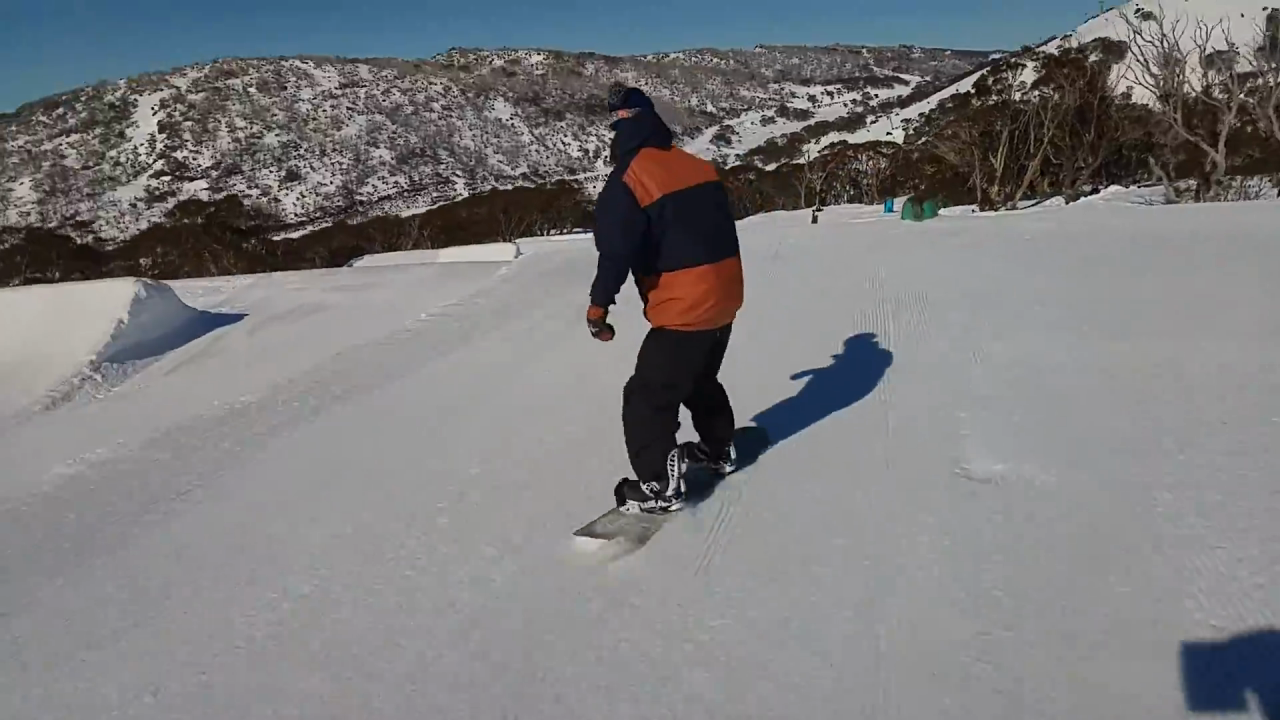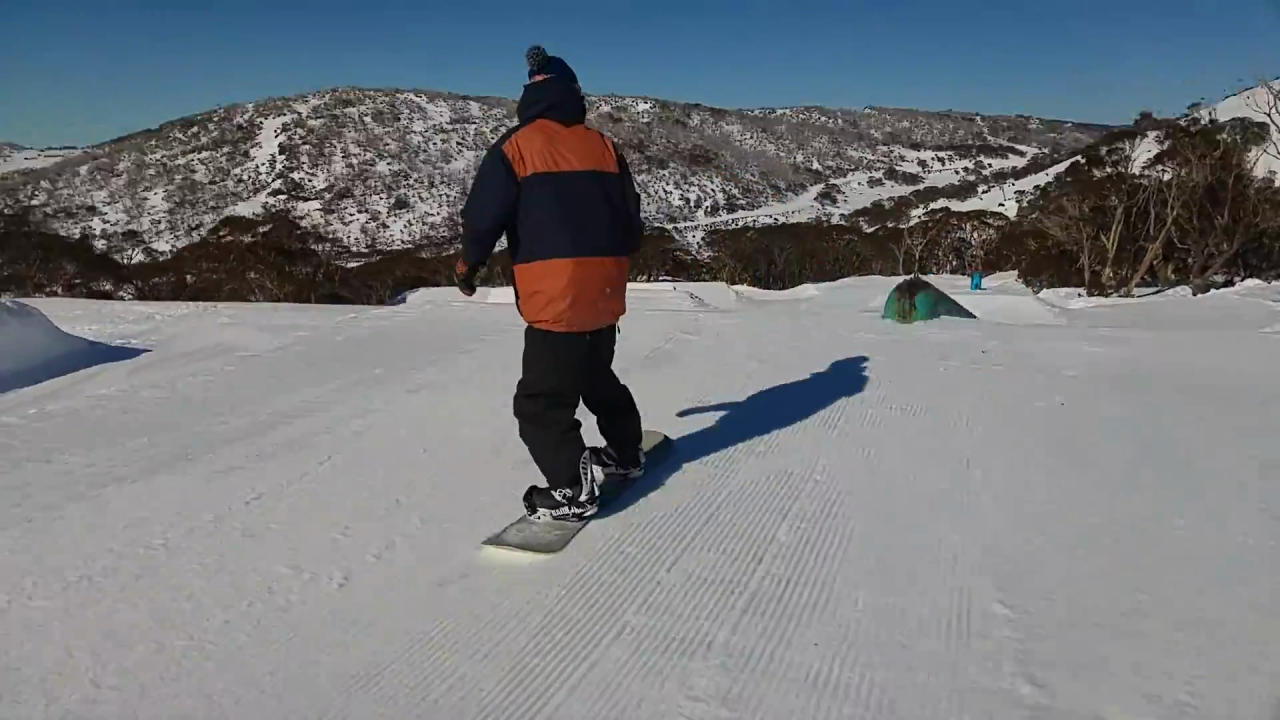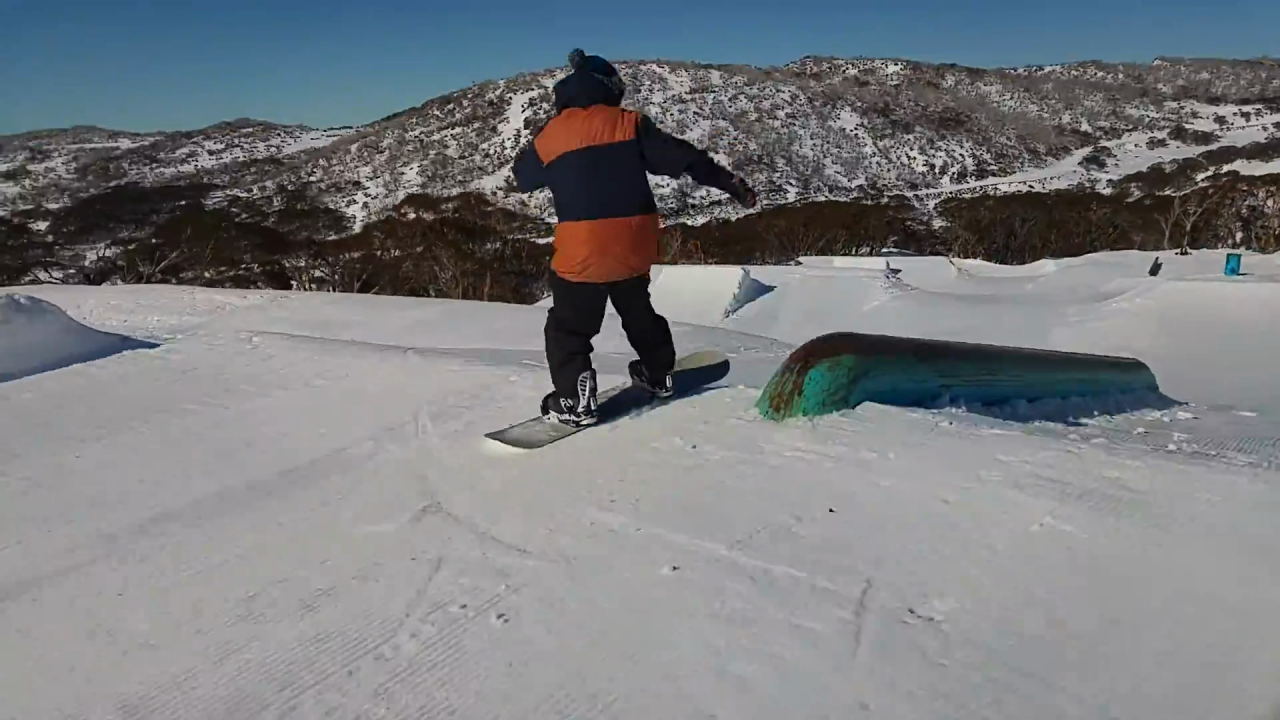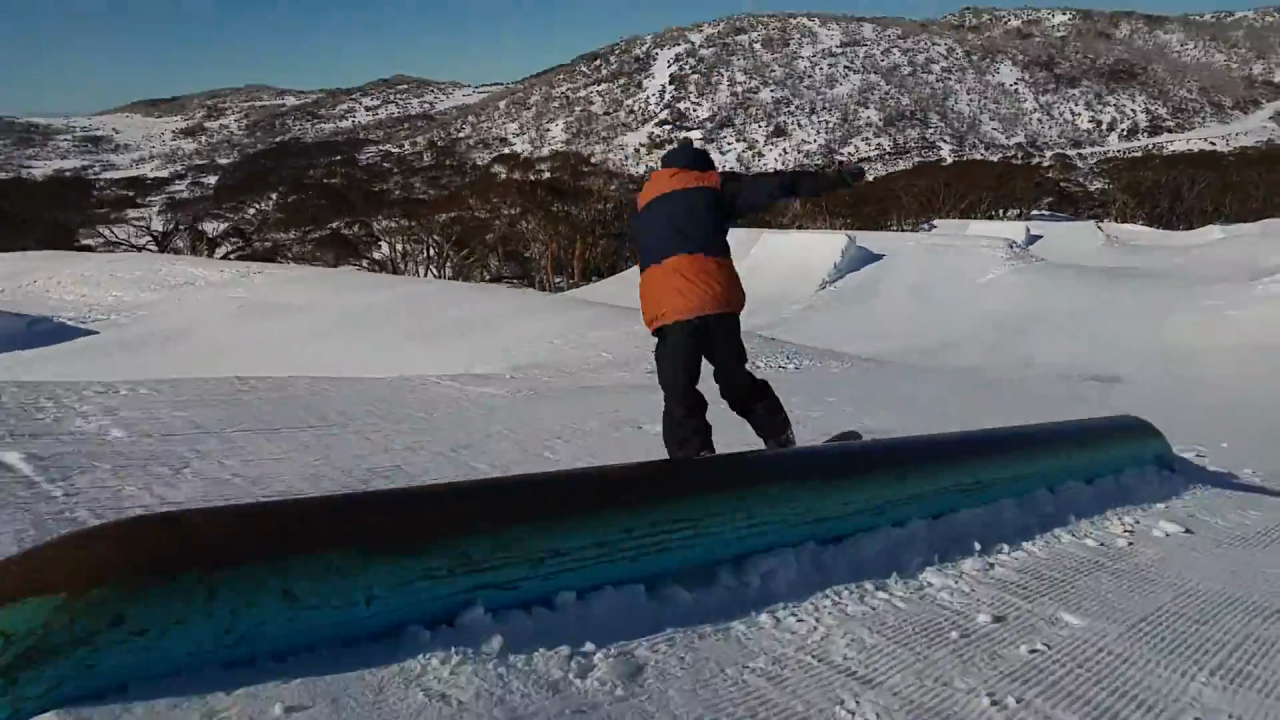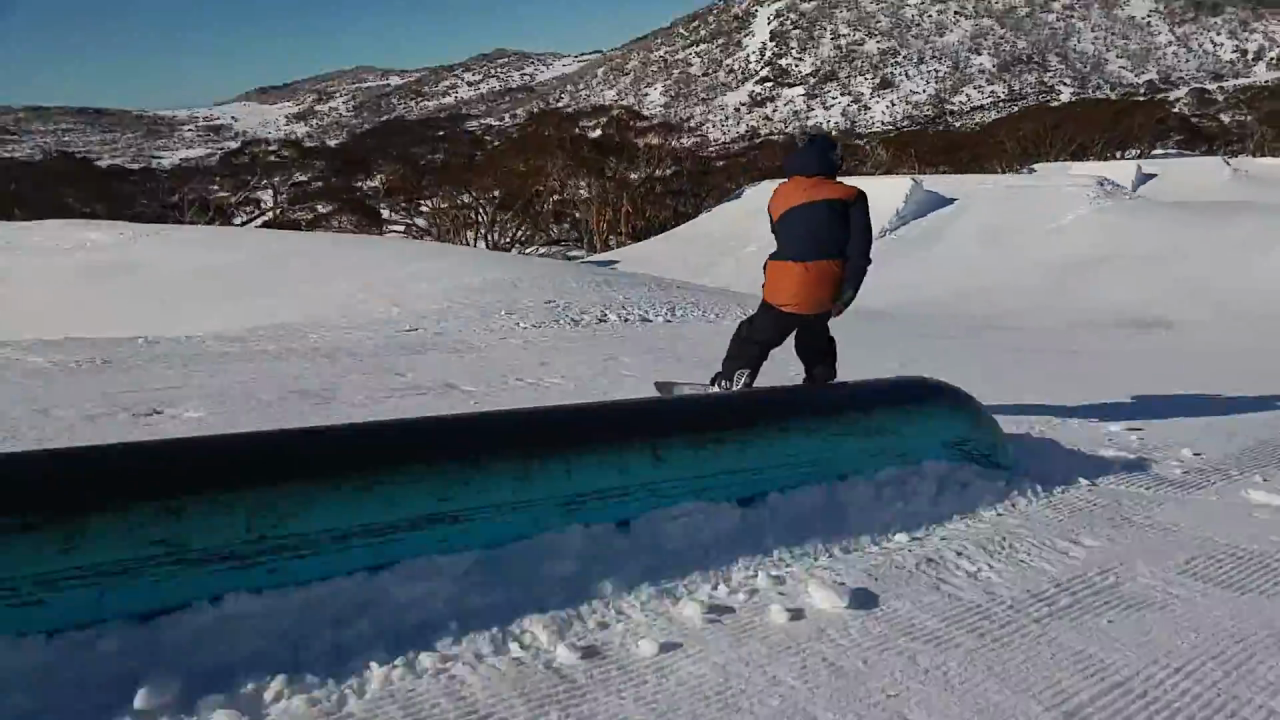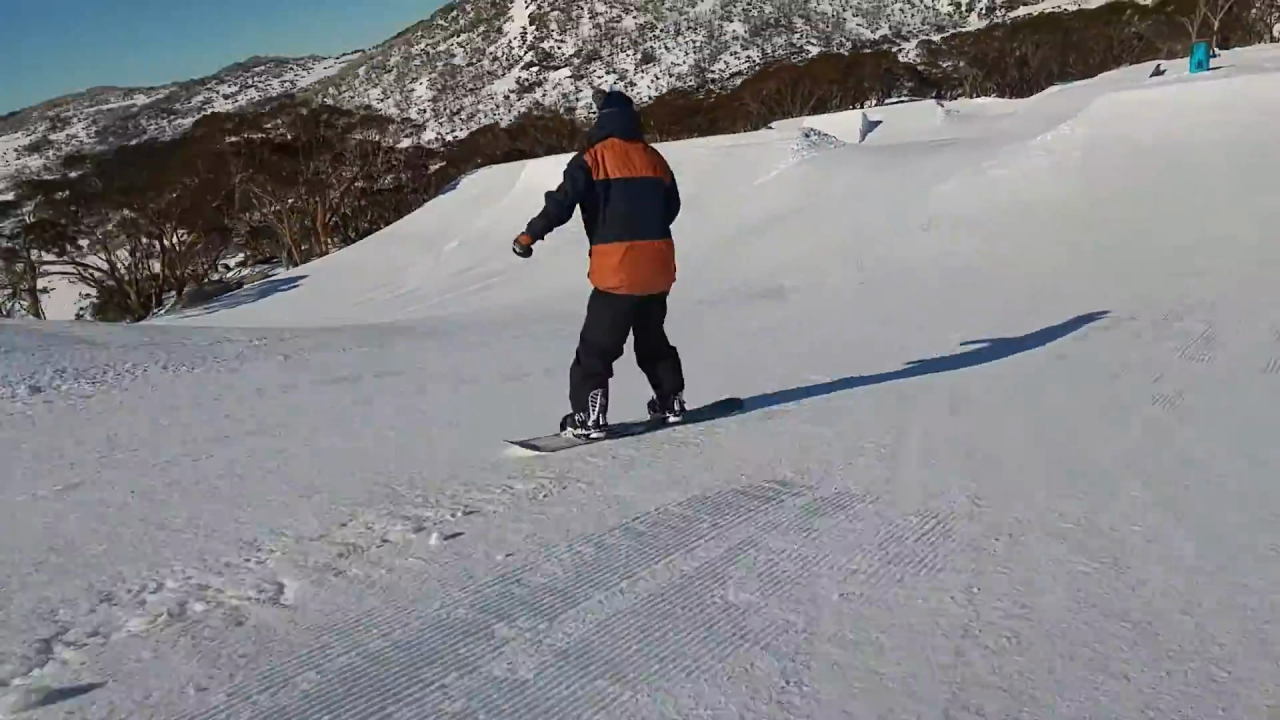
dt=0.7s
person 1, frame 1
left shoulder: (627, 180)
right shoulder: (699, 167)
left elbow: (616, 250)
left wrist: (599, 302)
left hip: (683, 306)
right hip: (723, 295)
left knee: (647, 396)
right knee: (698, 379)
left ankle: (658, 485)
right ankle: (717, 449)
person 1, frame 2
left shoulder: (514, 147)
right shoulder: (606, 148)
left elbow: (483, 217)
right elbow: (631, 222)
left wrist: (468, 263)
left hip: (554, 298)
right hip: (607, 294)
left knee: (540, 402)
right knee: (596, 378)
left ankle: (572, 490)
right ankle: (626, 451)
person 1, frame 3
left shoulder: (548, 138)
right shoulder: (630, 124)
left elbow: (524, 175)
right elbow: (682, 157)
right wrist: (732, 182)
left hip: (582, 251)
right hip: (634, 244)
left knee: (567, 328)
right knee: (636, 310)
left ankle: (575, 401)
right ankle: (658, 376)
person 1, frame 4
left shoulder: (647, 194)
right shoulder: (714, 184)
right elbow: (766, 186)
right wrist: (821, 184)
left hip: (667, 303)
right hip: (713, 296)
left knee: (680, 397)
right knee: (734, 378)
left ankle: (695, 462)
right ankle: (782, 443)
person 1, frame 5
left shoulder: (779, 195)
right shoulder: (850, 195)
right elbow: (859, 244)
right wrist: (850, 287)
left hip: (787, 286)
right hip: (829, 286)
left knee: (756, 337)
right knee: (815, 337)
left ankle: (730, 384)
right ankle: (821, 386)
person 1, frame 6
left shoulder: (591, 159)
right shoulder: (653, 158)
left elbow: (562, 203)
right elbow: (671, 207)
left wrist: (530, 234)
left hip: (618, 270)
right hip: (660, 266)
left knee: (597, 349)
right knee: (652, 339)
left ankle: (590, 418)
right ankle: (671, 402)
